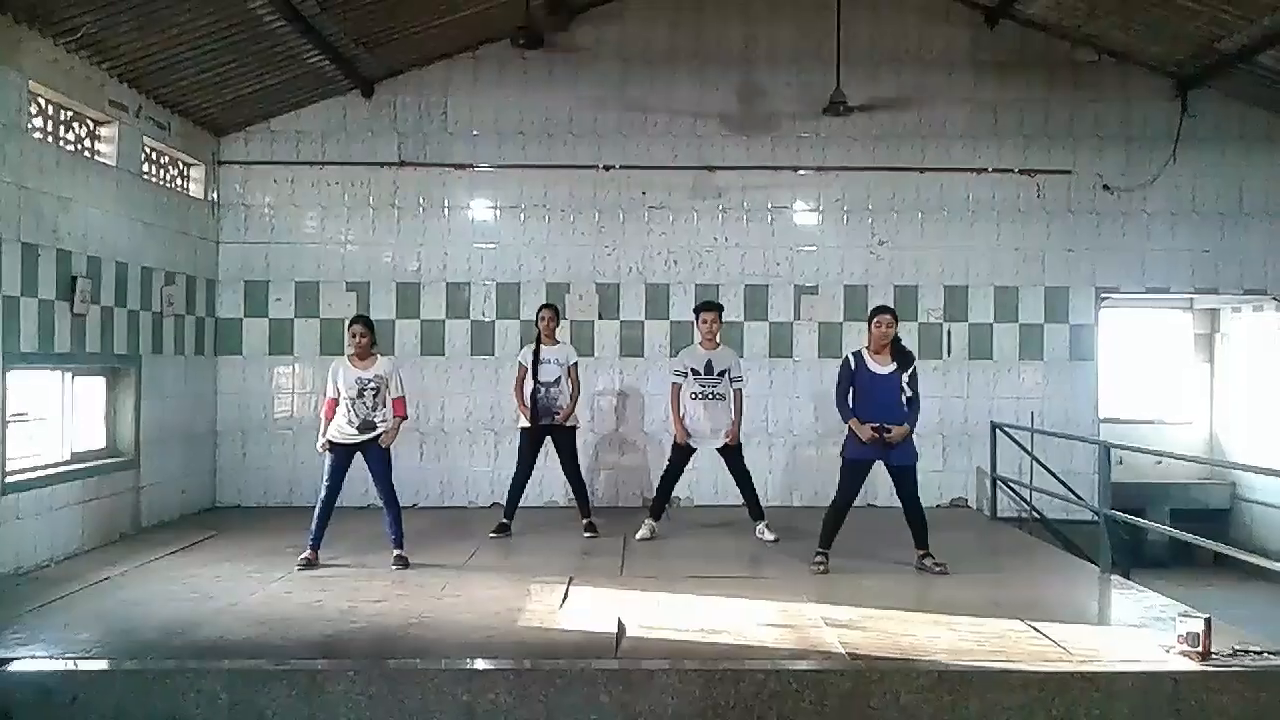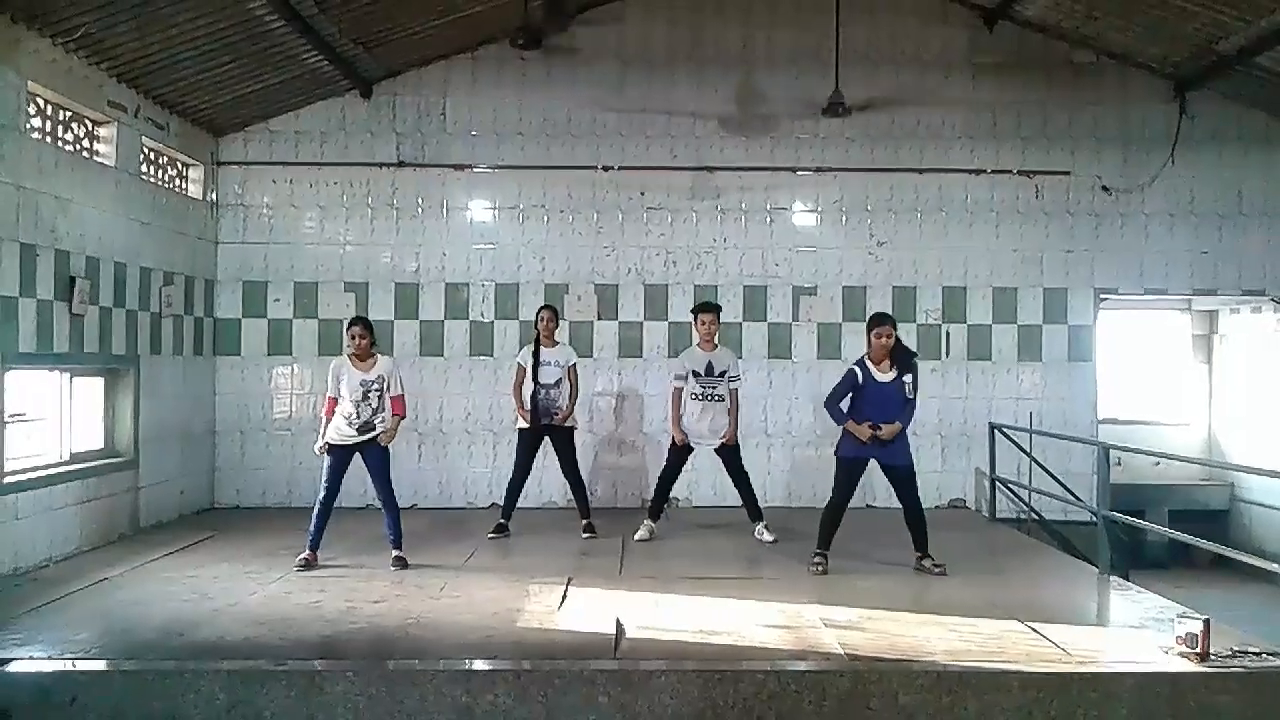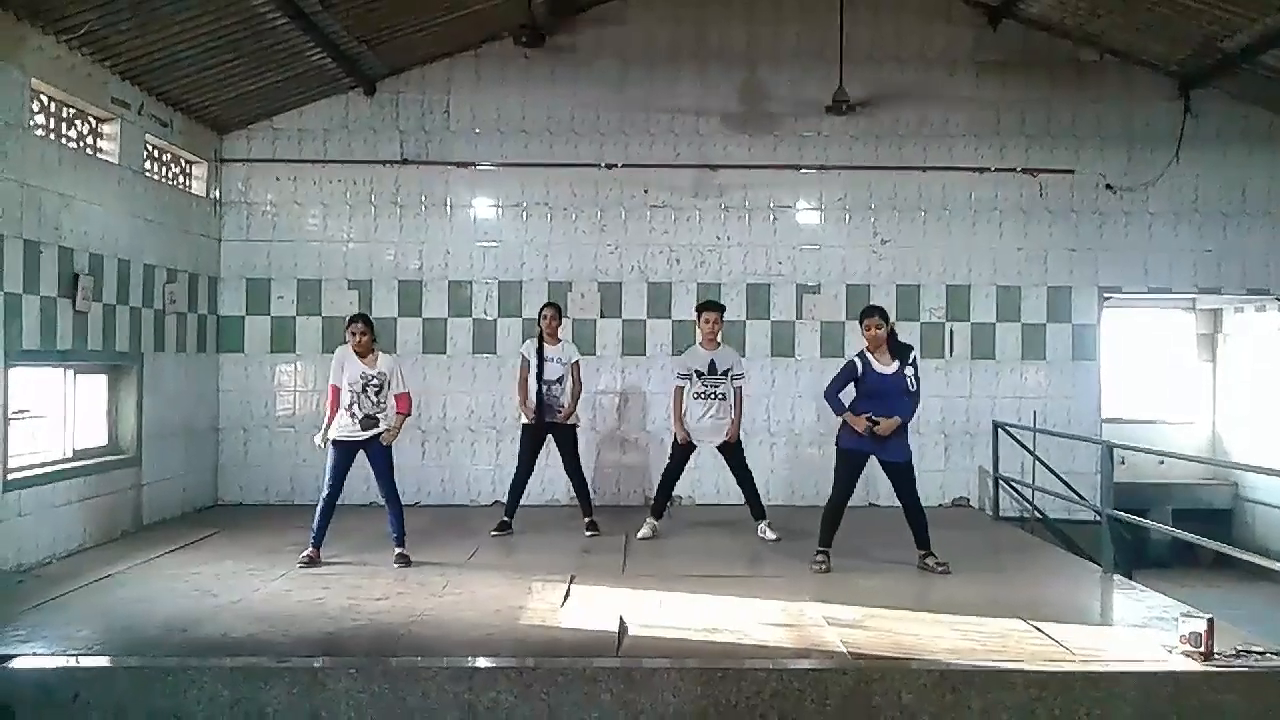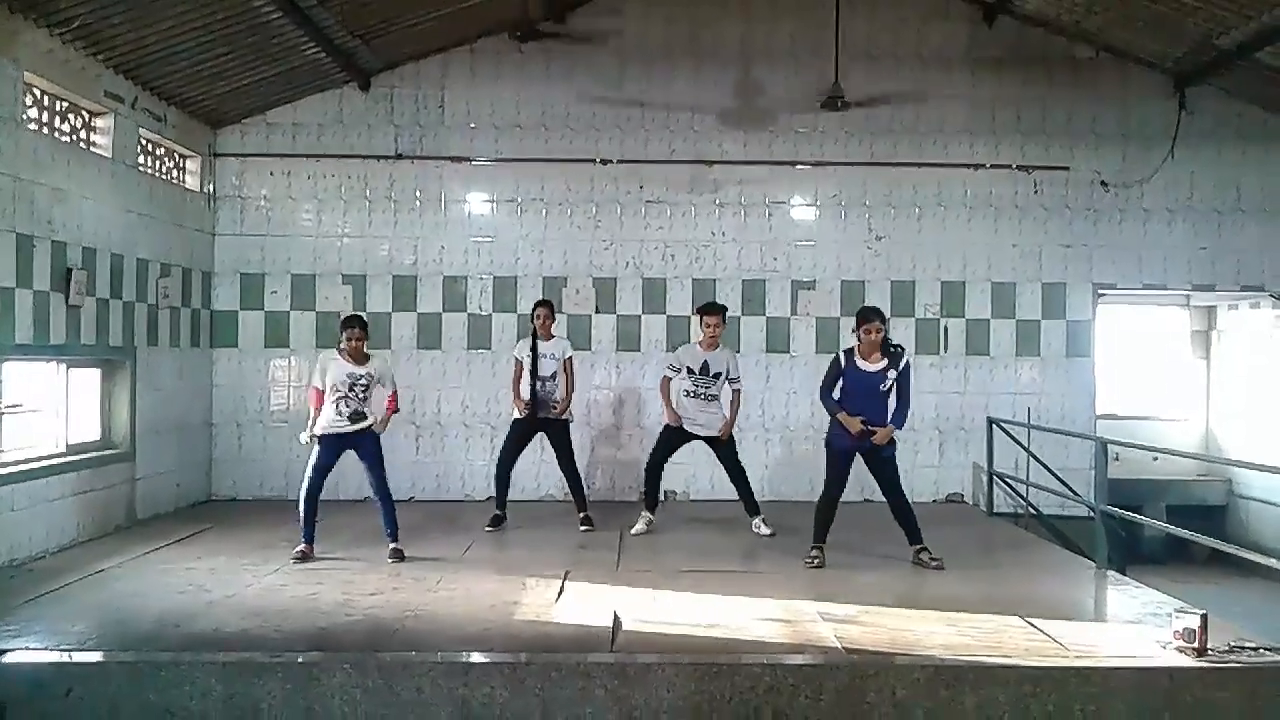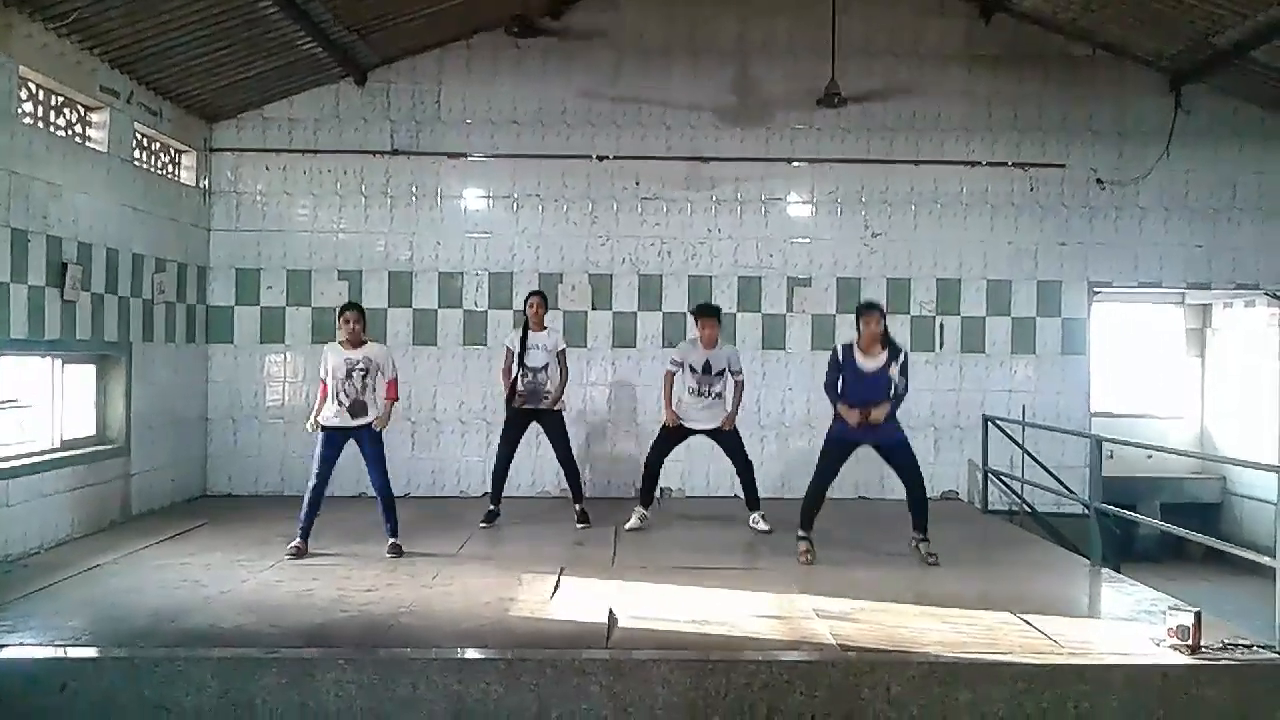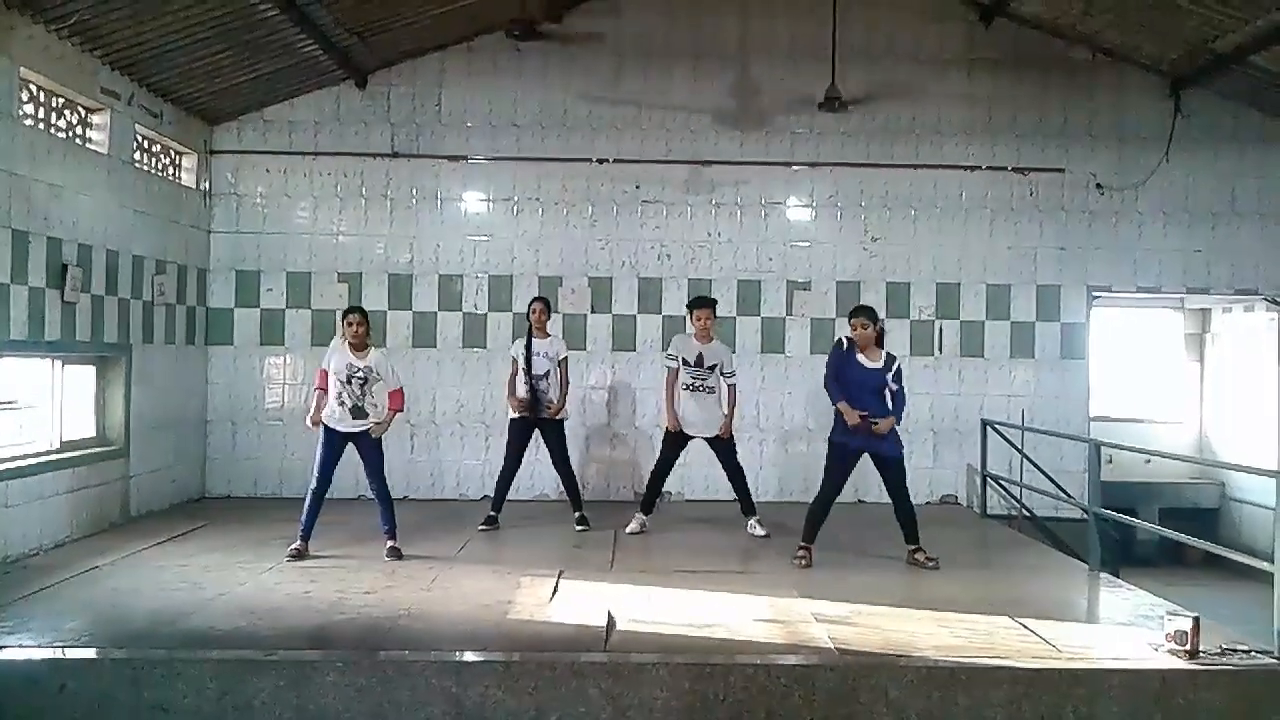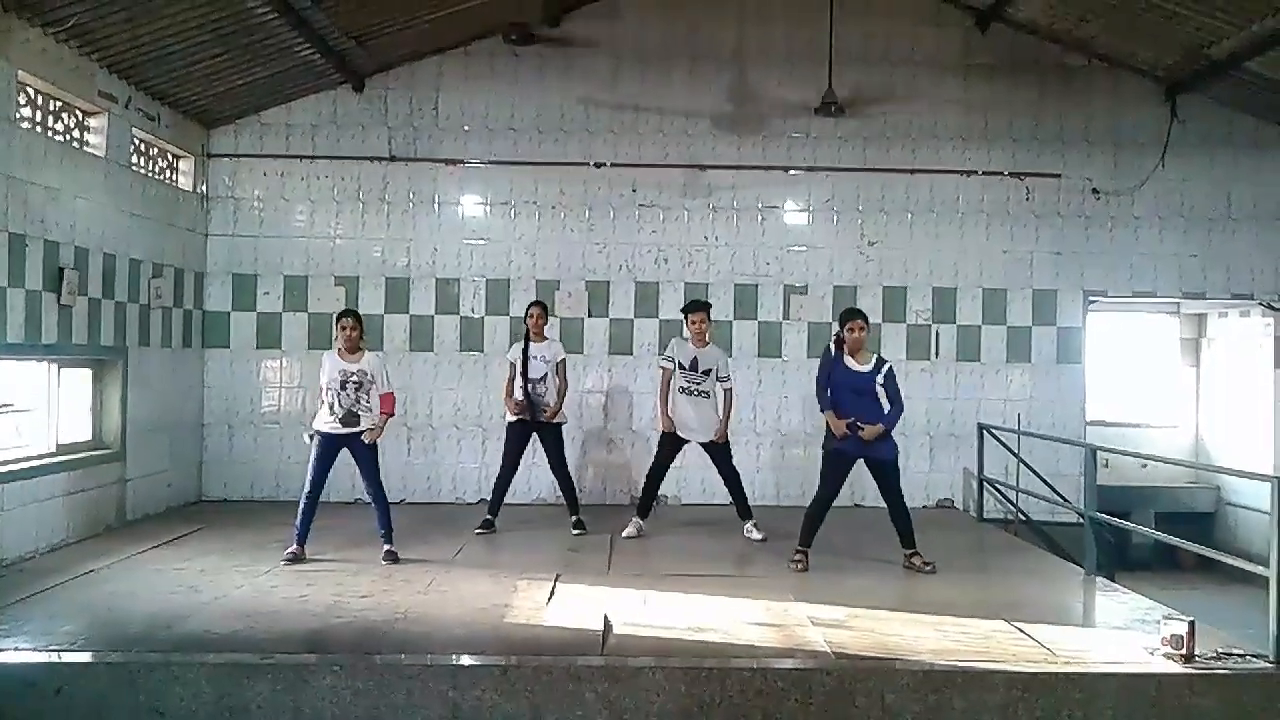
dt=0.7s
person 1, frame 1
left shoulder: (905, 362)
right shoulder: (854, 360)
left elbow: (914, 402)
right elbow: (841, 399)
left wrist: (906, 428)
right wrist: (856, 426)
left hip: (899, 441)
right hip: (861, 439)
left knee: (911, 499)
right knee: (843, 498)
left ankle: (923, 555)
right ankle: (822, 552)
person 1, frame 2
left shoulder: (906, 364)
right shoulder: (859, 370)
left elbow: (910, 403)
right elbow: (831, 402)
left wrist: (897, 426)
right wrist: (854, 428)
left hip: (894, 441)
right hip: (856, 440)
left knee: (911, 500)
right knee: (839, 498)
left ankle: (922, 555)
right ankle: (820, 553)
person 1, frame 3
left shoulder: (907, 356)
right shoulder: (859, 362)
left elbow: (913, 397)
right elbow: (830, 393)
left wrist: (896, 421)
right wrist: (851, 419)
left hip: (894, 438)
right hip: (856, 436)
left knee: (910, 497)
right knee: (840, 495)
left ankle: (925, 554)
right ankle: (822, 551)
person 1, frame 4
left shoulder: (897, 360)
right shoulder: (845, 359)
left elbow: (903, 400)
right elbow: (825, 393)
left wrist: (891, 428)
right wrist: (845, 419)
left hip: (877, 438)
right hip: (844, 435)
left knee: (895, 493)
right knee: (832, 491)
left ankle: (919, 549)
right ankle: (817, 547)
person 1, frame 5
left shoulder: (896, 355)
right shoulder: (843, 354)
left elbow: (901, 390)
right elbow: (830, 386)
left wrist: (886, 407)
right wrist: (844, 410)
left hip: (885, 428)
right hip: (846, 428)
left knee: (915, 479)
right knee: (821, 478)
left ankle: (920, 538)
right ankle: (804, 535)
person 1, frame 6
left shoulder: (891, 362)
right shoulder: (842, 348)
left elbow: (899, 397)
right elbow: (830, 382)
left wrist: (892, 420)
right wrist: (845, 410)
left hip: (883, 435)
right hip: (847, 434)
left knee: (900, 493)
right knee: (828, 491)
left ankle: (914, 549)
right ankle: (805, 546)
person 1, frame 7
left shoulder: (882, 365)
right shoulder: (833, 354)
left elbow: (897, 404)
right elbow: (821, 388)
left wrist: (880, 428)
right wrist: (831, 419)
left hip: (879, 440)
right hip: (841, 438)
left knee: (895, 497)
right knee: (825, 495)
left ankle: (911, 553)
right ankle: (801, 550)
person 2, frame 1
left shoulder: (387, 365)
right shoulder: (338, 366)
left elbow: (399, 403)
right elbow: (330, 404)
left wrist: (393, 430)
right wrist: (322, 434)
left hip: (375, 438)
right hip: (340, 437)
left knee: (386, 493)
right knee: (327, 494)
left ankle: (398, 549)
right ankle: (312, 550)
person 2, frame 2
left shoulder: (387, 364)
right shoulder: (339, 365)
left elbow: (397, 402)
right elbow: (330, 403)
left wrist: (392, 429)
right wrist: (322, 436)
left hip: (373, 438)
right hip: (340, 438)
left knee: (385, 493)
right knee: (326, 494)
left ankle: (397, 550)
right ankle: (310, 551)
person 2, frame 3
left shoulder: (388, 362)
right shoulder: (342, 355)
left elbow: (403, 400)
right elbow: (334, 395)
left wrist: (395, 429)
right wrist: (324, 429)
left hip: (377, 436)
right hip: (343, 436)
left knee: (388, 491)
right knee: (330, 491)
left ankle: (400, 547)
right ankle: (314, 548)
person 2, frame 4
left shoulder: (376, 365)
right shoulder: (328, 359)
left elbow: (391, 395)
right elbow: (317, 394)
left wrist: (384, 418)
right wrist: (310, 427)
left hip: (364, 432)
right hip: (330, 433)
left knee: (380, 486)
right knee: (309, 489)
left ankle: (393, 542)
right ankle: (306, 544)
person 2, frame 5
left shoulder: (378, 351)
right shoulder: (329, 351)
left elbow: (391, 385)
right elbow: (324, 386)
left wrist: (385, 415)
right wrist: (314, 415)
left hip: (366, 426)
right hip: (332, 425)
left knee: (380, 481)
right knee: (317, 480)
left ankle: (392, 537)
right ankle: (301, 538)
person 2, frame 6
left shoulder: (379, 357)
right shoulder: (336, 346)
left elbow: (396, 394)
right elbow: (323, 376)
left wrist: (385, 423)
right wrist: (315, 410)
left hip: (366, 429)
right hip: (333, 426)
left knee: (378, 484)
right knee: (318, 484)
left ankle: (391, 540)
right ankle: (302, 541)
person 2, frame 7
left shoulder: (373, 360)
right shoulder: (328, 357)
left elbow: (387, 398)
right elbow: (324, 394)
left wrist: (379, 428)
right wrist: (313, 424)
left hip: (361, 433)
right hip: (327, 431)
left knee: (374, 488)
right knee: (312, 488)
left ankle: (388, 544)
right ankle: (298, 545)
person 3, frame 1
left shoulder: (730, 356)
right shoulder: (686, 355)
left elbow: (737, 393)
right elbow: (675, 391)
left wrist: (736, 426)
right wrist: (678, 425)
left hip: (723, 430)
right hip: (690, 429)
left knee: (741, 475)
right knee: (671, 473)
left ankle: (760, 523)
right ankle: (651, 521)
person 3, frame 2
left shoulder: (728, 357)
right shoulder: (686, 357)
left elbow: (733, 394)
right elbow: (677, 392)
left wrist: (733, 427)
right wrist: (675, 427)
left hip: (721, 430)
right hip: (688, 430)
left knee: (740, 476)
right knee: (668, 474)
left ankle: (759, 524)
right ankle: (650, 522)
person 3, frame 3
left shoulder: (731, 356)
right shoulder: (689, 356)
left elbow: (738, 391)
right elbow: (679, 390)
left wrist: (736, 423)
right wrist: (677, 424)
left hip: (724, 428)
right hip: (690, 428)
left knee: (743, 474)
right knee: (671, 472)
left ankle: (762, 522)
right ankle: (653, 520)
person 3, frame 4
left shoulder: (728, 357)
right shoulder: (684, 352)
left elbow: (736, 390)
right elbow: (665, 380)
left wrist: (731, 422)
right wrist: (669, 410)
left hip: (713, 424)
right hip: (681, 421)
left knee: (735, 469)
right knee: (654, 463)
left ankle: (756, 517)
right ankle: (648, 514)
person 3, frame 5
left shoulder: (729, 352)
right shoulder: (685, 348)
left elbow: (739, 381)
right elbow: (669, 374)
left wrist: (733, 414)
right wrist: (668, 409)
left hip: (717, 419)
right hip: (683, 417)
left knee: (743, 462)
right knee: (654, 457)
left ankle: (755, 513)
right ankle: (643, 509)
person 3, frame 6
left shoulder: (722, 351)
right shoulder: (679, 342)
left elbow: (731, 387)
right elbow: (671, 379)
left wrist: (729, 420)
right wrist: (670, 414)
left hip: (715, 423)
right hip: (682, 421)
left knee: (734, 469)
right knee: (662, 467)
left ankle: (752, 518)
right ankle: (642, 515)
person 3, frame 7
left shoulder: (718, 355)
right shoulder: (675, 345)
left elbow: (727, 391)
right elbow: (666, 380)
left wrist: (724, 425)
right wrist: (664, 414)
left hip: (711, 427)
right hip: (677, 424)
left knee: (729, 473)
right knee: (656, 471)
left ankle: (748, 522)
right ankle: (639, 519)
person 4, frame 1
left shoulder: (567, 350)
right shoulder: (528, 351)
left elbow: (575, 384)
right elbow: (519, 384)
left wrist: (570, 409)
right wrist: (522, 407)
left hip: (562, 420)
right hip: (532, 420)
left knee: (572, 470)
right knee: (522, 471)
left ankle: (587, 519)
right ankle: (506, 521)
person 4, frame 2
left shoulder: (566, 351)
right shoulder: (527, 352)
left elbow: (574, 385)
right elbow: (517, 385)
left wrist: (569, 410)
right wrist: (520, 409)
left hip: (560, 420)
right hip: (531, 421)
left knee: (571, 471)
right knee: (519, 472)
left ankle: (586, 520)
right ankle: (504, 521)
person 4, frame 3
left shoulder: (569, 349)
right shoulder: (530, 346)
left elbow: (577, 383)
right elbow: (522, 379)
left wrist: (572, 408)
right wrist: (523, 405)
left hip: (563, 418)
right hip: (534, 418)
left knee: (574, 469)
right knee: (523, 469)
left ankle: (588, 518)
right ankle: (507, 519)
person 4, frame 4
left shoulder: (562, 345)
right shoulder: (524, 345)
left elbow: (570, 377)
right elbow: (516, 377)
left wrist: (566, 402)
right wrist: (516, 400)
left hip: (555, 414)
right hip: (527, 414)
left knee: (568, 464)
right knee: (504, 462)
left ankle: (583, 513)
right ankle: (500, 512)
person 4, frame 5
left shoulder: (555, 336)
right shoulder: (516, 336)
left elbow: (563, 369)
right elbow: (507, 368)
left wrist: (558, 393)
right wrist: (508, 392)
left hip: (548, 406)
right hip: (520, 405)
left knee: (565, 455)
right knee: (504, 455)
left ankle: (579, 506)
right ankle: (494, 507)
person 4, frame 6
left shoulder: (557, 344)
right shoulder: (520, 344)
left elbow: (564, 379)
right elbow: (513, 375)
left wrist: (561, 404)
right wrist: (511, 398)
left hip: (550, 413)
right hip: (522, 412)
left knee: (562, 463)
right knee: (510, 463)
left ankle: (578, 512)
right ankle: (493, 513)
person 4, frame 7
left shoulder: (555, 347)
right shoulder: (517, 348)
left elbow: (563, 381)
right elbow: (511, 379)
left wrist: (558, 406)
right wrist: (507, 399)
left hip: (548, 416)
right hip: (520, 416)
left knee: (559, 467)
right knee: (507, 467)
left ankle: (575, 516)
right ankle: (490, 517)
